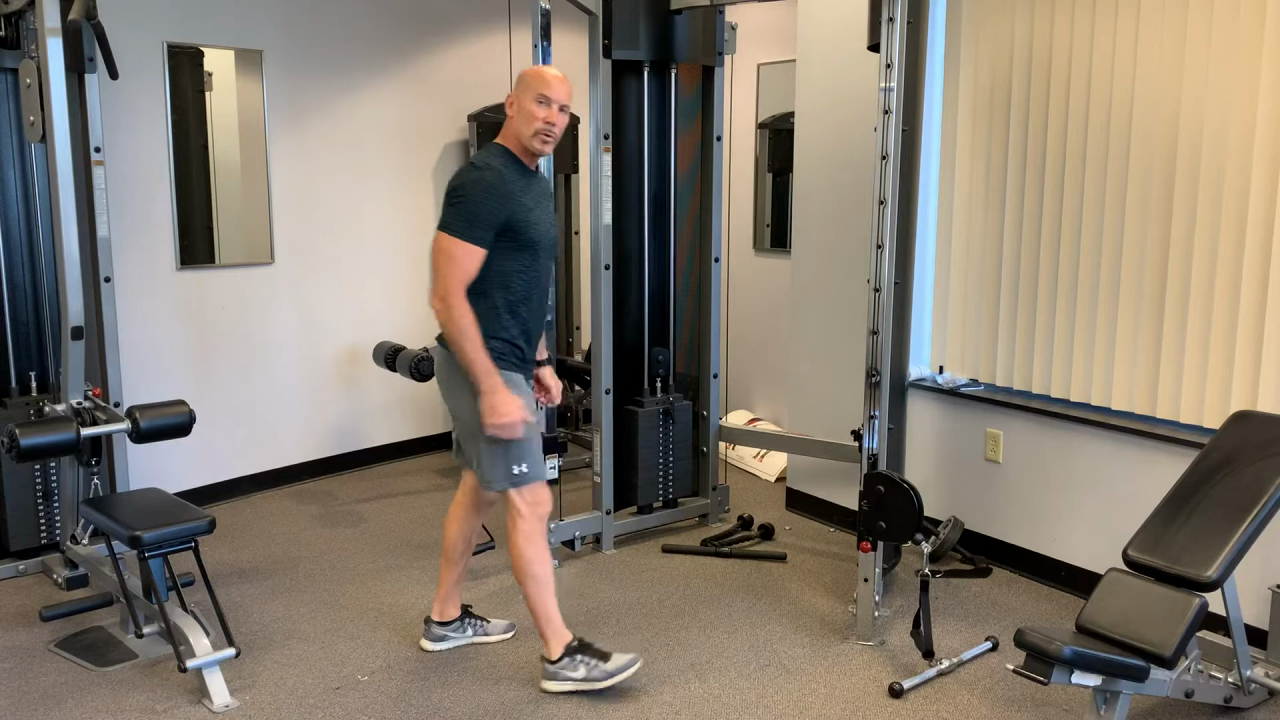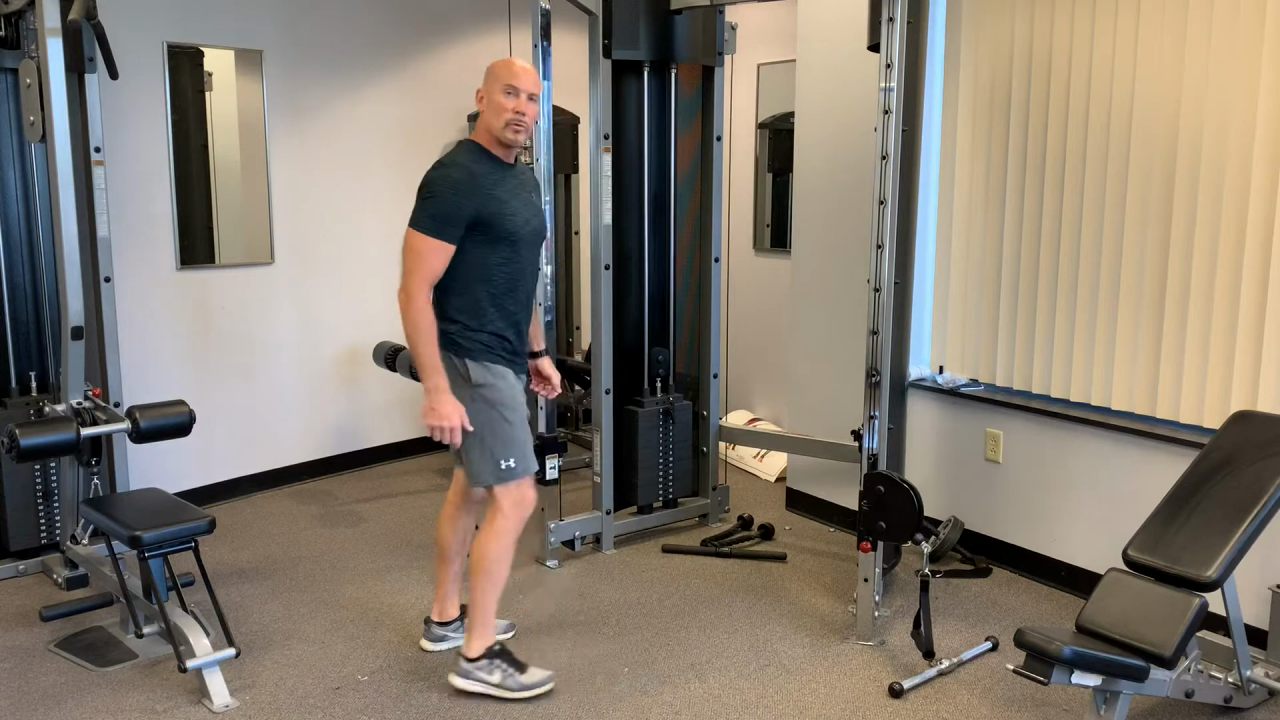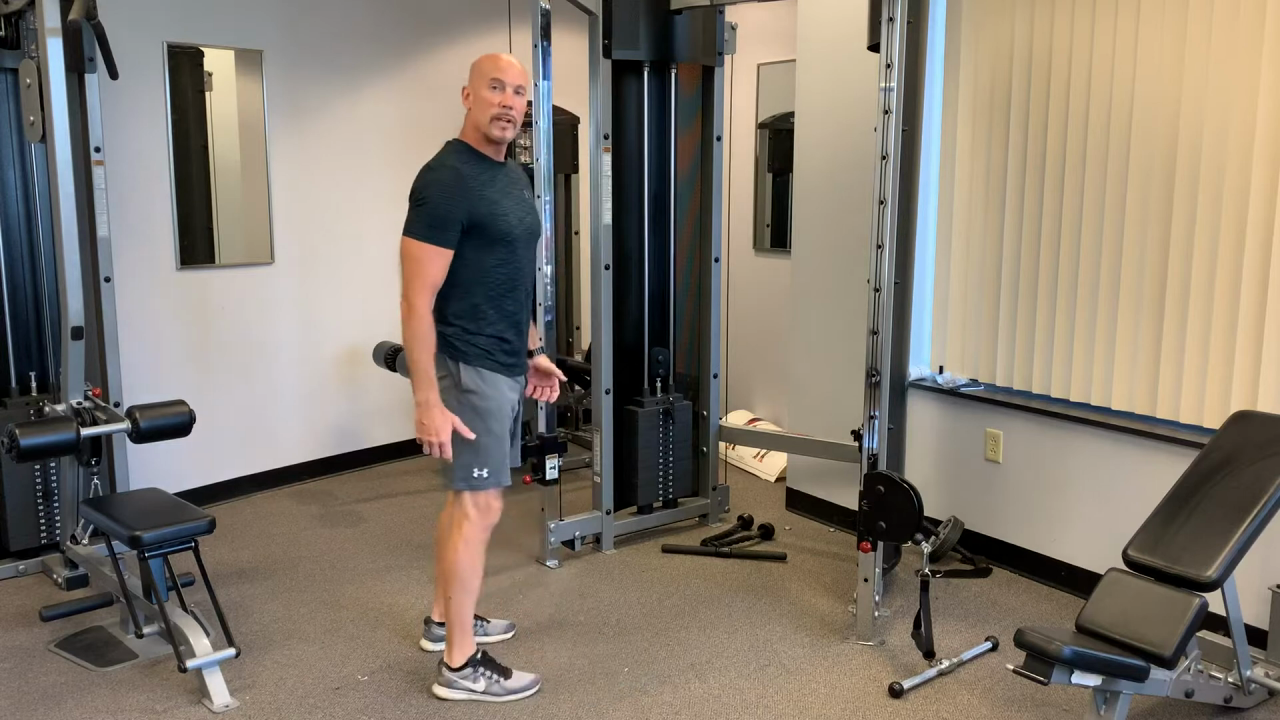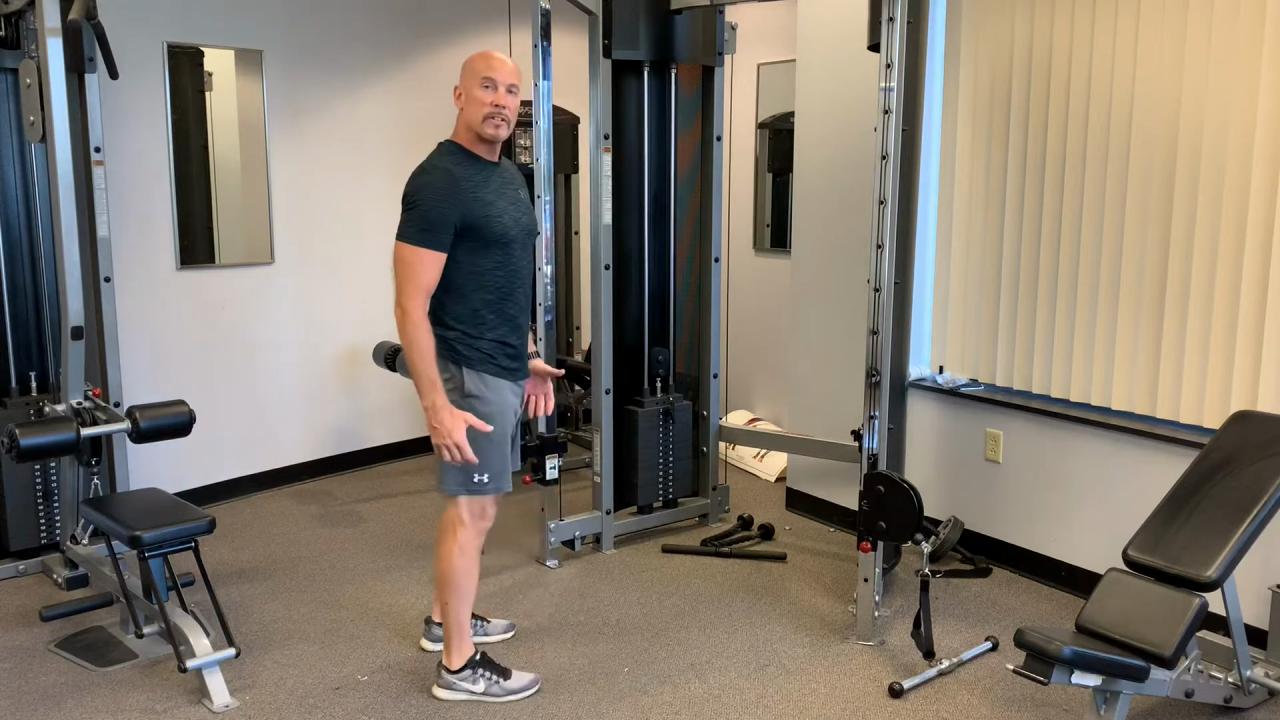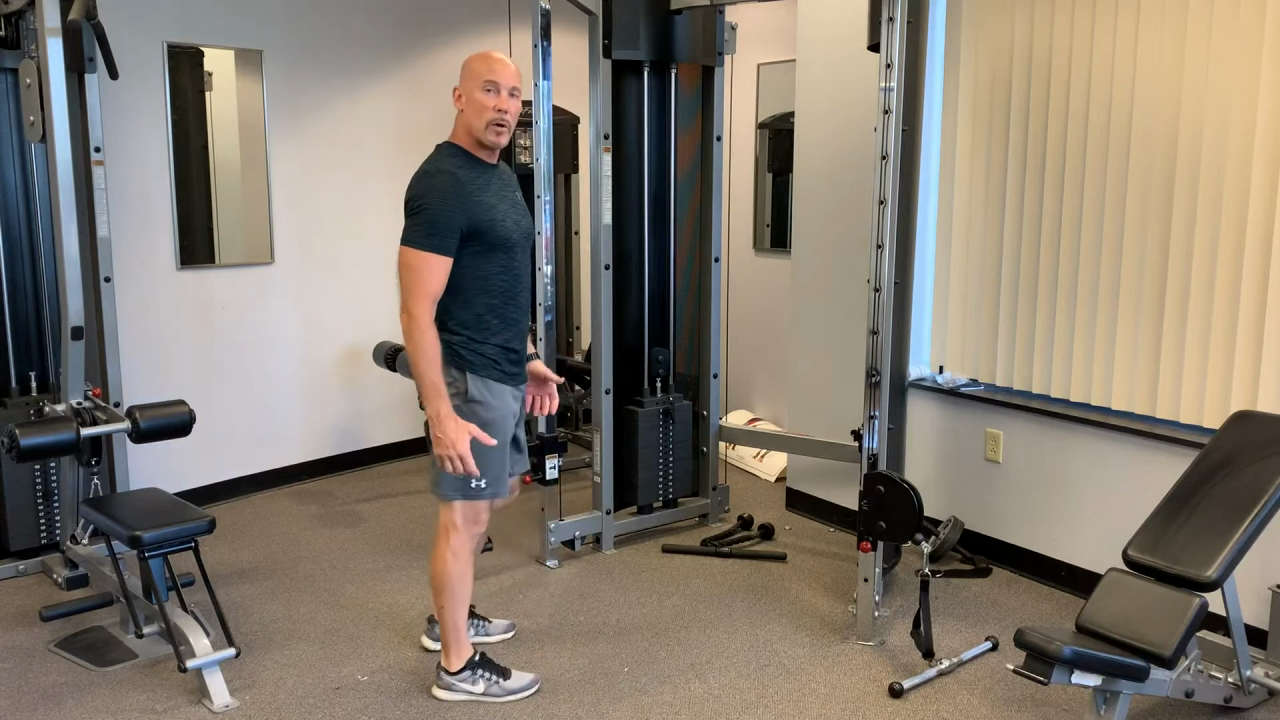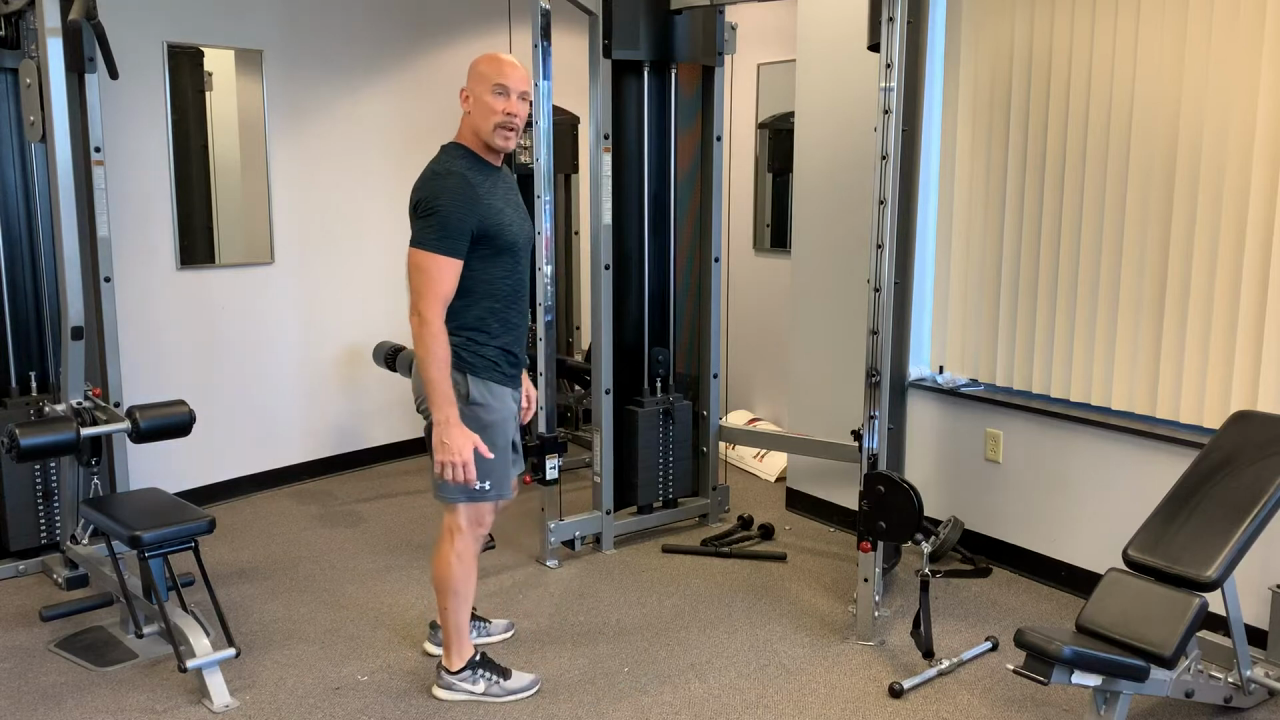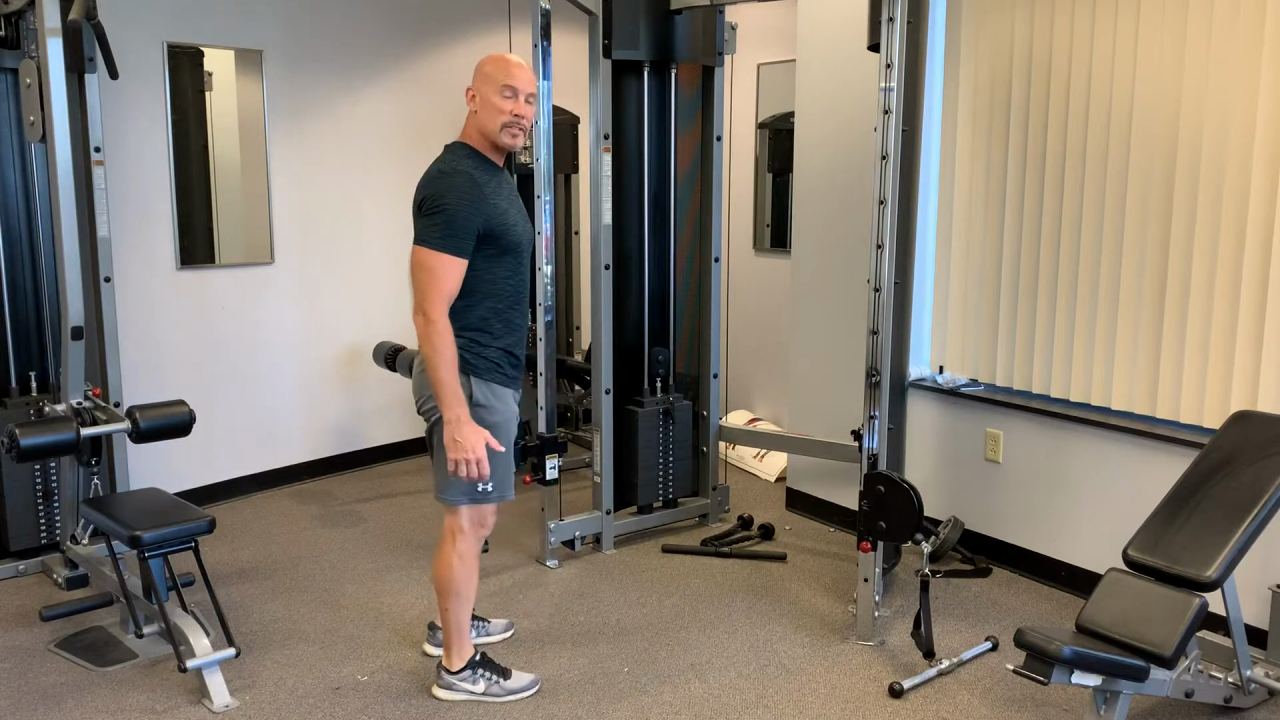
dt=0.2s
person 1, frame 1
left shoulder: (535, 183)
right shoulder: (483, 180)
right elbow: (449, 295)
left wrist: (540, 362)
right wrist: (492, 387)
left hip: (509, 363)
right hip: (484, 369)
left knee: (480, 487)
right knee: (530, 502)
left ankle: (445, 617)
right ankle: (561, 654)
person 1, frame 2
left shoulder: (523, 179)
right shoulder: (455, 178)
right elbow: (414, 291)
left wrist: (537, 352)
right wrist: (436, 390)
left hip: (503, 360)
right hip: (472, 364)
left knee: (473, 488)
right knee: (515, 498)
left ankle: (445, 616)
right ankle: (480, 653)
person 1, frame 3
left shoulder: (513, 177)
right shoulder: (446, 180)
right elbow: (418, 301)
left wrist: (533, 351)
right wrist: (428, 401)
left hip: (501, 364)
right hip: (470, 369)
left knee: (467, 494)
right knee: (480, 508)
left ankle: (444, 618)
right ankle: (460, 663)
person 1, frame 4
left shoulder: (510, 177)
right shoulder: (439, 182)
right elbow: (411, 306)
left wrist: (530, 358)
right wrist: (438, 405)
left hip: (502, 369)
right hip: (469, 374)
left knee: (471, 502)
right knee: (473, 513)
left ankle: (445, 618)
right ankle: (459, 665)
person 1, frame 5
left shoulder: (502, 177)
right shoulder: (441, 185)
right elbow: (418, 312)
left wrist: (529, 360)
right wrist: (442, 414)
left hip: (500, 373)
right hip: (469, 378)
left knee: (498, 494)
right knee: (465, 516)
left ankle: (449, 617)
right ankle: (458, 665)
person 1, frame 6
left shoulder: (499, 178)
right shoulder: (450, 186)
right elbow: (427, 316)
left wrist: (519, 373)
right wrist: (446, 421)
left hip: (496, 375)
right hip: (469, 379)
left knee: (495, 495)
right knee: (468, 517)
left ankle: (451, 621)
right ankle: (459, 666)
person 1, frame 7
left shoulder: (495, 177)
right shoulder: (455, 185)
right elbow: (431, 314)
right wrist: (458, 418)
left hip: (493, 374)
right hip: (470, 381)
left knee: (482, 507)
right knee: (470, 517)
left ankle: (451, 623)
right ankle: (459, 666)
